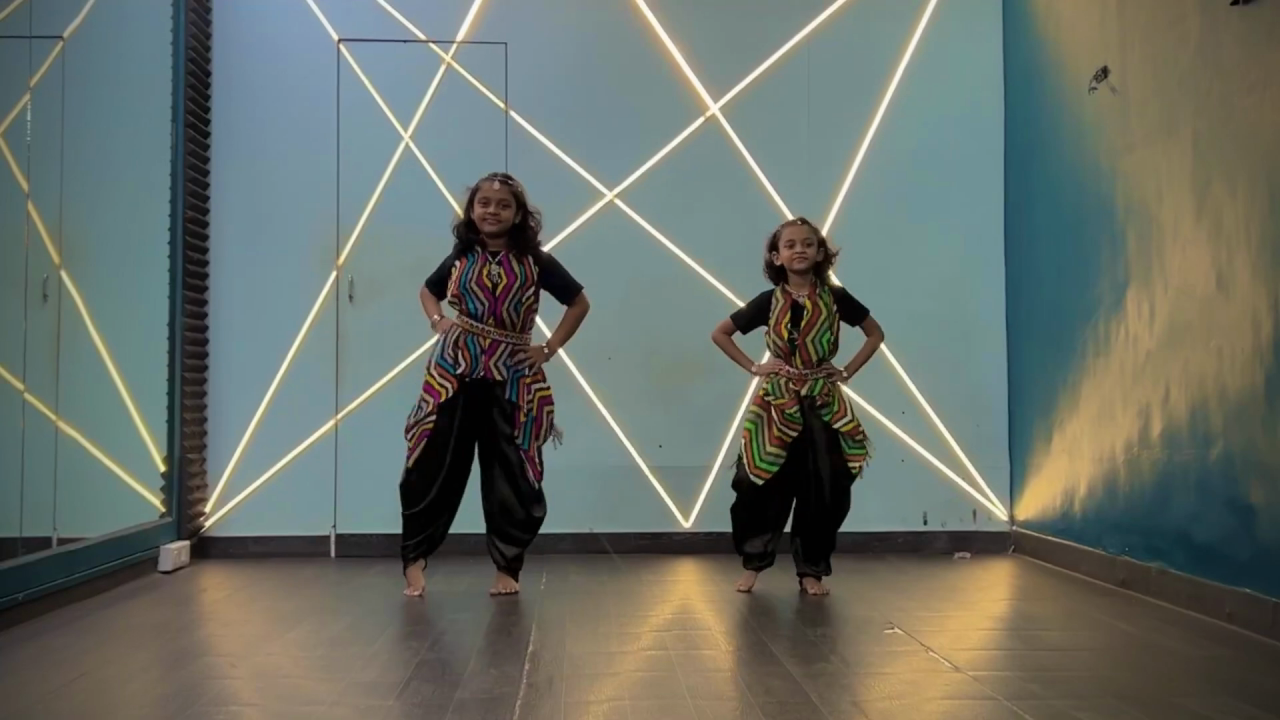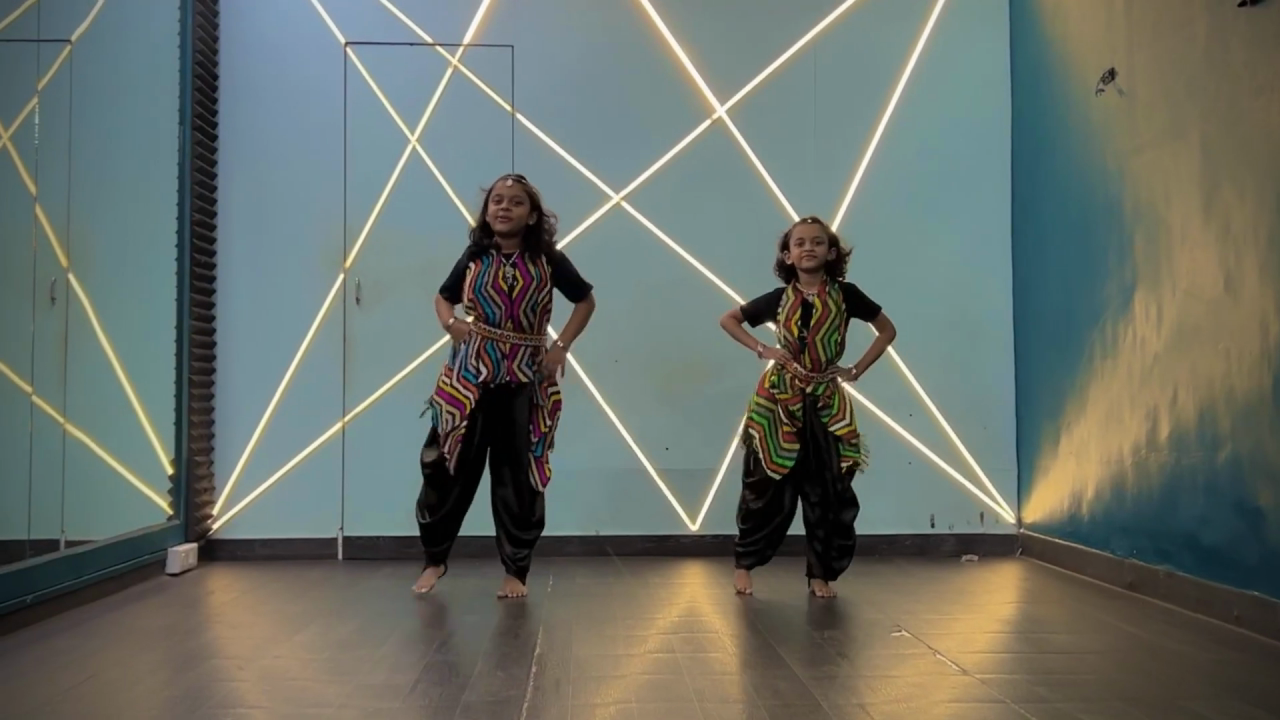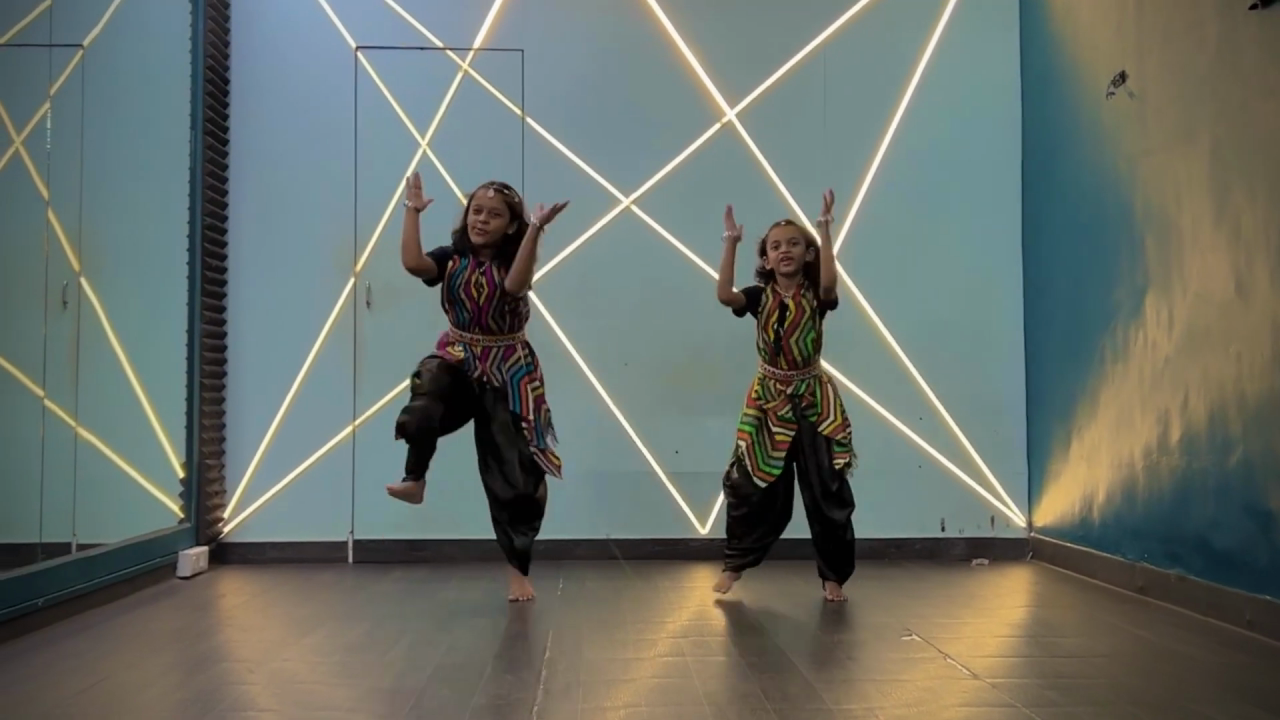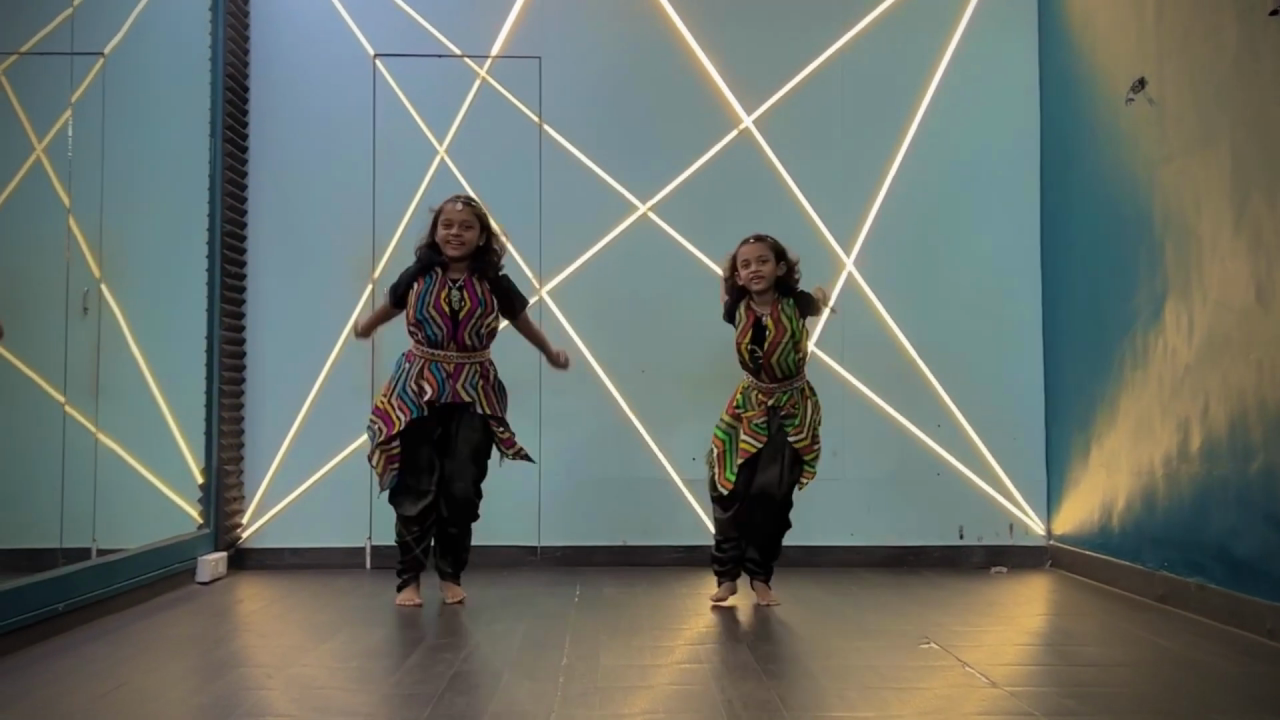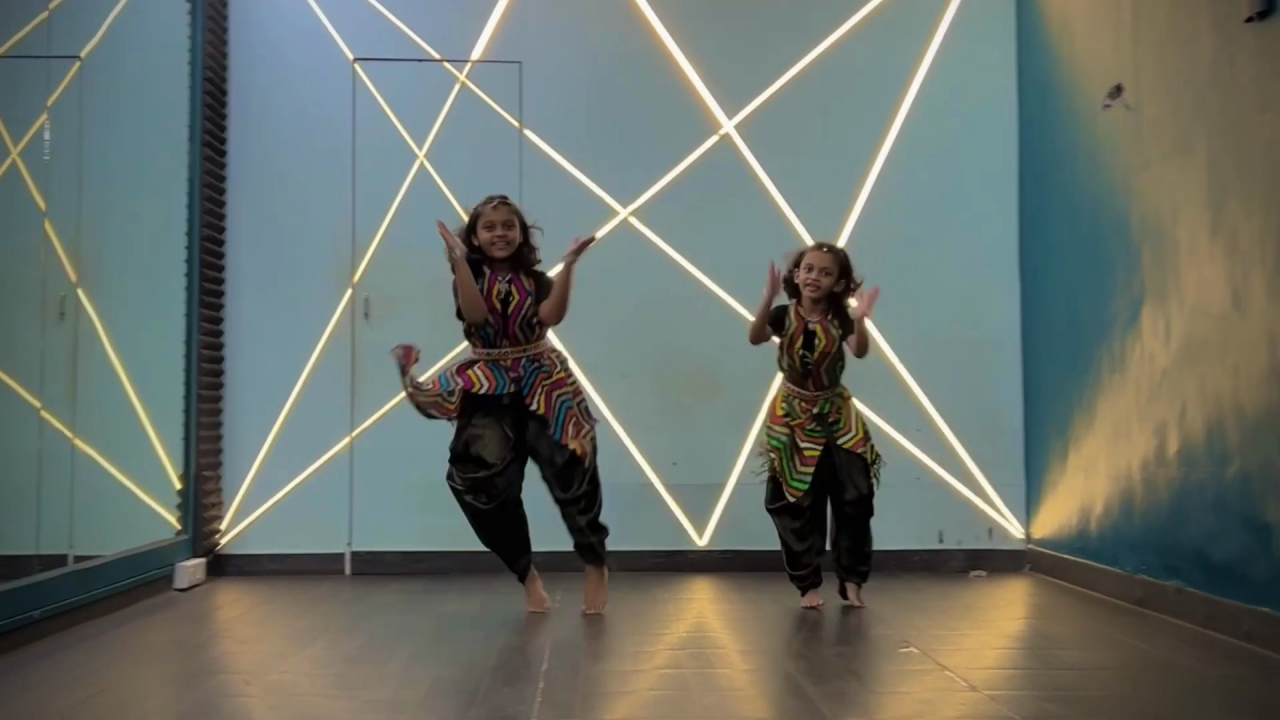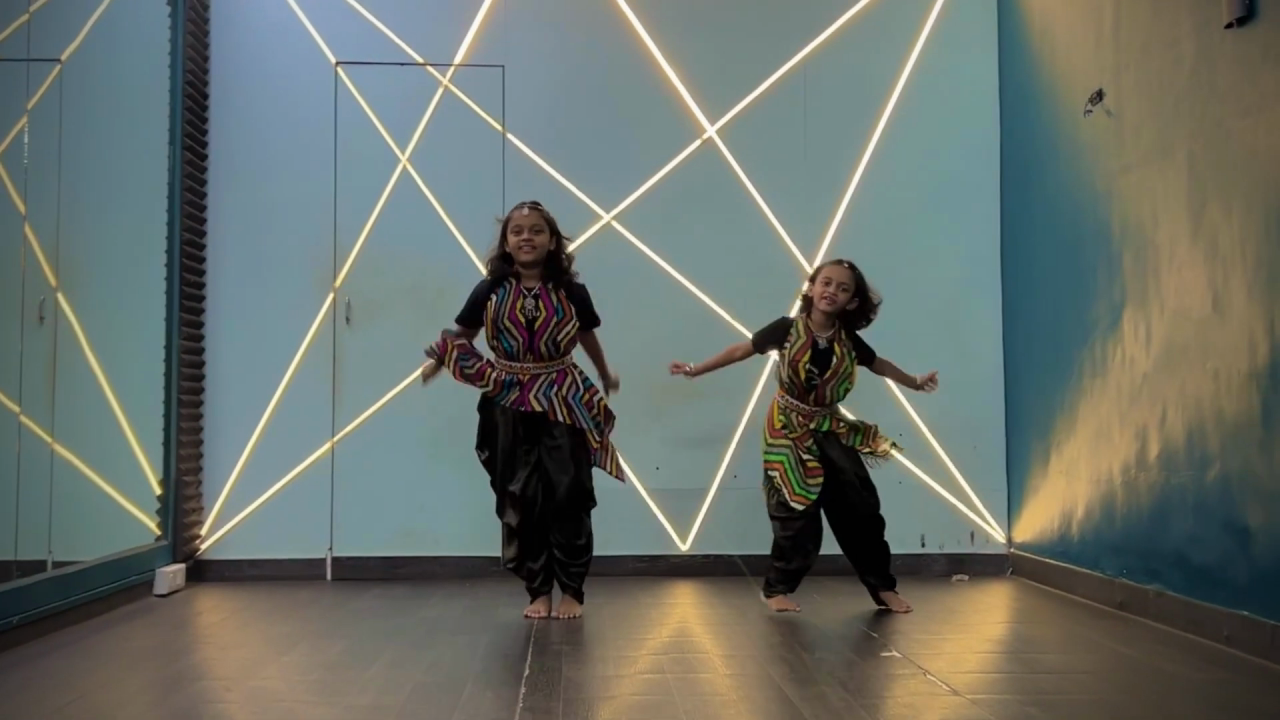
dt=0.5s
person 1, frame 1
left shoulder: (535, 262)
right shoulder: (460, 257)
left elbow: (579, 303)
right elbow: (429, 291)
left wrist: (549, 348)
right wrist: (439, 324)
left hip: (511, 380)
right hip: (455, 373)
left knee: (512, 475)
right knee: (433, 468)
left ankle: (507, 567)
right ankle: (414, 560)
person 1, frame 2
left shoulder: (549, 261)
right shoulder: (474, 259)
left elbow: (585, 300)
right elbow: (443, 298)
left wrist: (561, 346)
right wrist: (452, 323)
left hip: (526, 380)
right hip: (472, 376)
left knee: (519, 478)
right knee: (452, 470)
left ankle: (515, 570)
right ankle: (435, 560)
person 1, frame 3
left shoulder: (516, 261)
right shoulder: (452, 258)
left elbow: (516, 284)
right elbow: (413, 264)
left wrist: (535, 231)
right wrist: (413, 213)
left hip: (507, 372)
right hip: (455, 360)
left knee: (514, 473)
right knee: (426, 403)
left ankle: (518, 569)
right ankle: (414, 479)
person 1, frame 4
left shoulder: (494, 284)
right shoulder: (417, 278)
left elbow: (520, 319)
right elbow: (392, 306)
left wrist: (550, 353)
right wrist: (366, 325)
left hip: (473, 393)
right hip: (419, 391)
left knee: (461, 488)
right knee: (415, 488)
left ankle: (450, 576)
right ankle: (409, 580)
person 1, frame 5
left shoulder: (535, 279)
right shoulder: (470, 278)
left elbow: (549, 314)
right elbow: (475, 315)
left wrist: (568, 266)
right wrist: (458, 261)
left hip: (542, 382)
right hip: (491, 388)
left knee: (568, 472)
right knee: (484, 478)
left ankle: (594, 564)
right ankle: (526, 574)
person 1, frame 6
left shoulder: (571, 291)
right shoulder: (490, 291)
left elbow: (587, 335)
right elbow: (461, 333)
left wrist: (606, 375)
right wrist: (438, 361)
left hip: (562, 403)
right hip: (508, 404)
left knee: (567, 495)
right knee: (519, 499)
left ankle: (571, 591)
right ankle: (538, 591)
person 2, frame 1
left shoulder: (835, 296)
right shoulder: (768, 301)
left elbow: (875, 334)
right elbow: (719, 334)
left wrist: (847, 371)
right wrist: (753, 367)
left hip: (822, 401)
right hip: (776, 403)
left knee: (823, 491)
right knee: (763, 485)
left ankle: (812, 570)
right ankle: (753, 565)
person 2, frame 2
left shoulder: (846, 295)
right shoulder: (779, 298)
left elbow: (887, 330)
right elbow: (728, 319)
left wrist: (856, 370)
right wrist: (761, 349)
left hip: (826, 401)
right hip: (781, 397)
left knee: (828, 490)
right knee: (769, 483)
left ankle: (821, 572)
right ankle: (745, 562)
person 2, frame 3
left shoulder: (816, 295)
right shoulder: (757, 296)
left elbow: (832, 292)
right elbow: (724, 296)
left wrist: (825, 234)
right wrist: (731, 244)
left hip: (813, 400)
right hip: (769, 400)
left knee: (828, 492)
right knee: (751, 487)
left ankle: (833, 575)
right ankle: (735, 564)
person 2, frame 4
left shoulder: (796, 304)
right shoulder: (737, 310)
left elbow: (816, 306)
left hip: (792, 408)
right hip: (749, 408)
left knee: (770, 493)
right knee: (733, 491)
left ankle: (761, 576)
right ankle: (727, 574)
person 2, frame 5
left shoulder: (840, 317)
right shoulder: (785, 314)
left elbow: (861, 351)
right elbow: (755, 337)
left wrist: (860, 319)
right wrist: (770, 295)
left hip: (835, 413)
right hip: (793, 413)
left knee: (854, 495)
right knee: (797, 502)
left ankle: (851, 579)
right ankle: (808, 584)
person 2, frame 6
left shoulder: (849, 341)
right shoulder: (786, 329)
left elbow: (878, 365)
right elbow: (741, 351)
left wrist: (915, 383)
right wrist: (695, 370)
left hip: (832, 430)
right hip: (788, 429)
left knee: (862, 507)
right knee: (797, 511)
left ankle: (883, 587)
right ankle: (778, 588)
